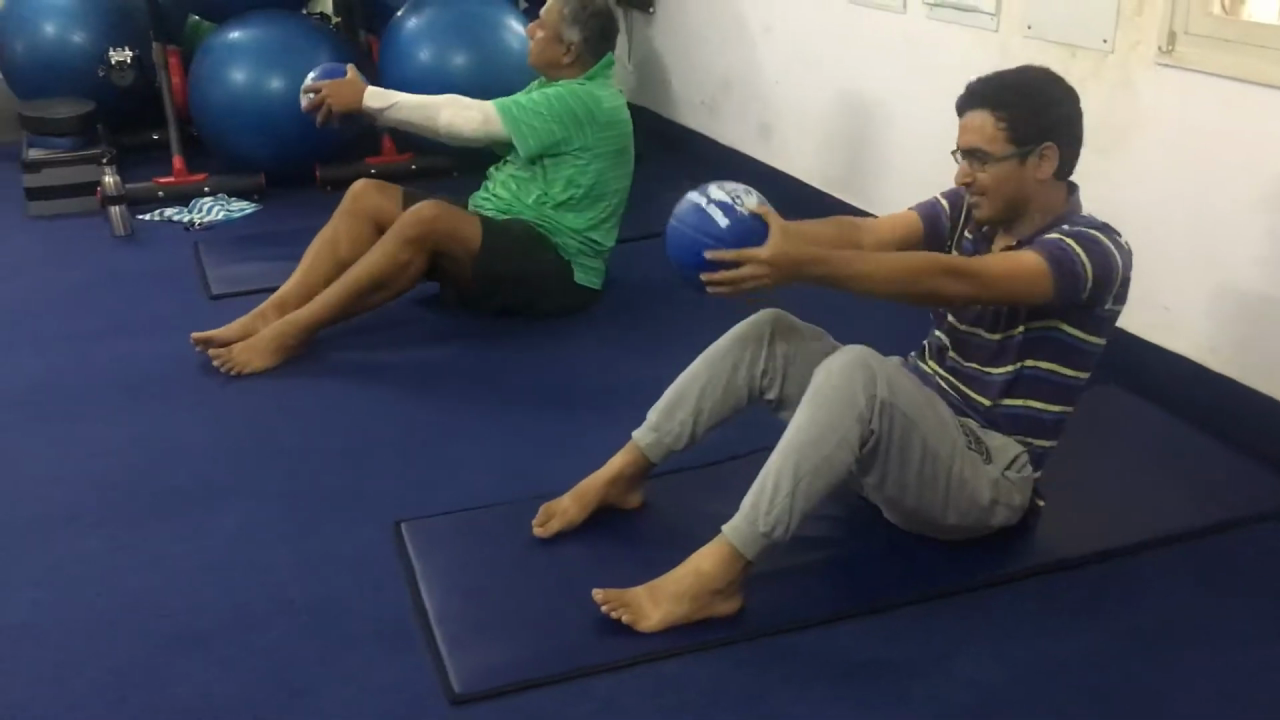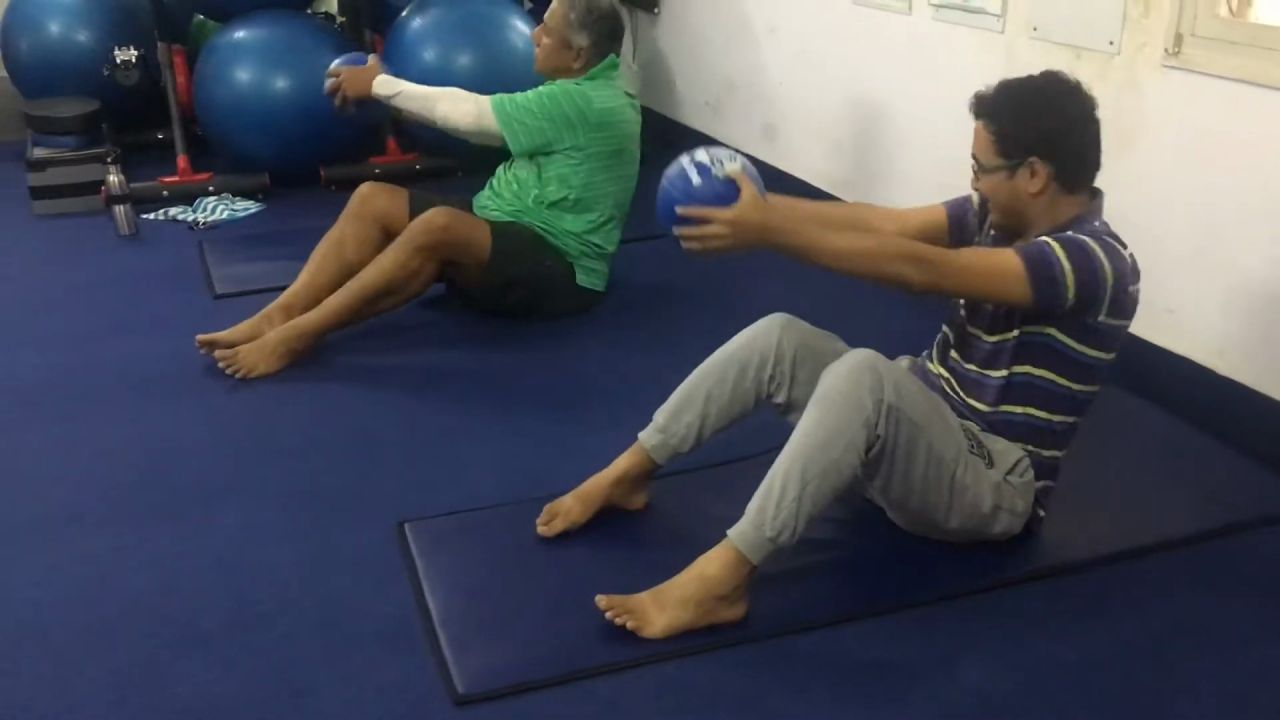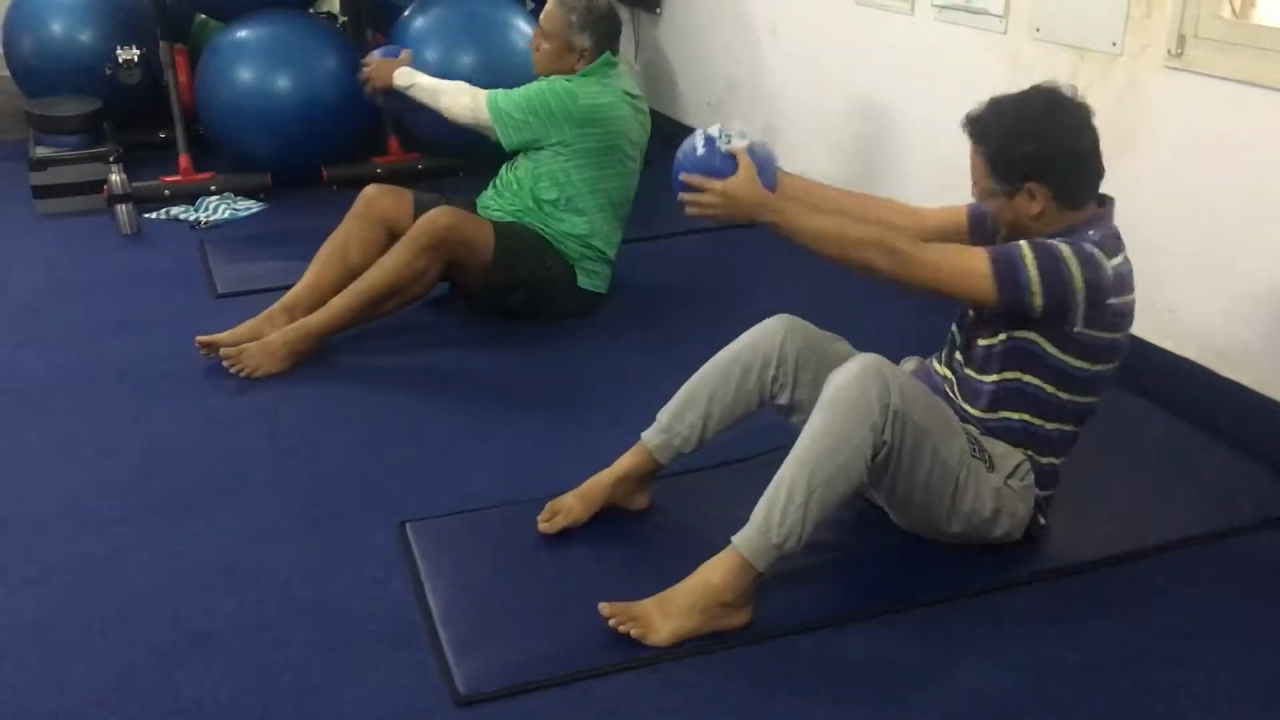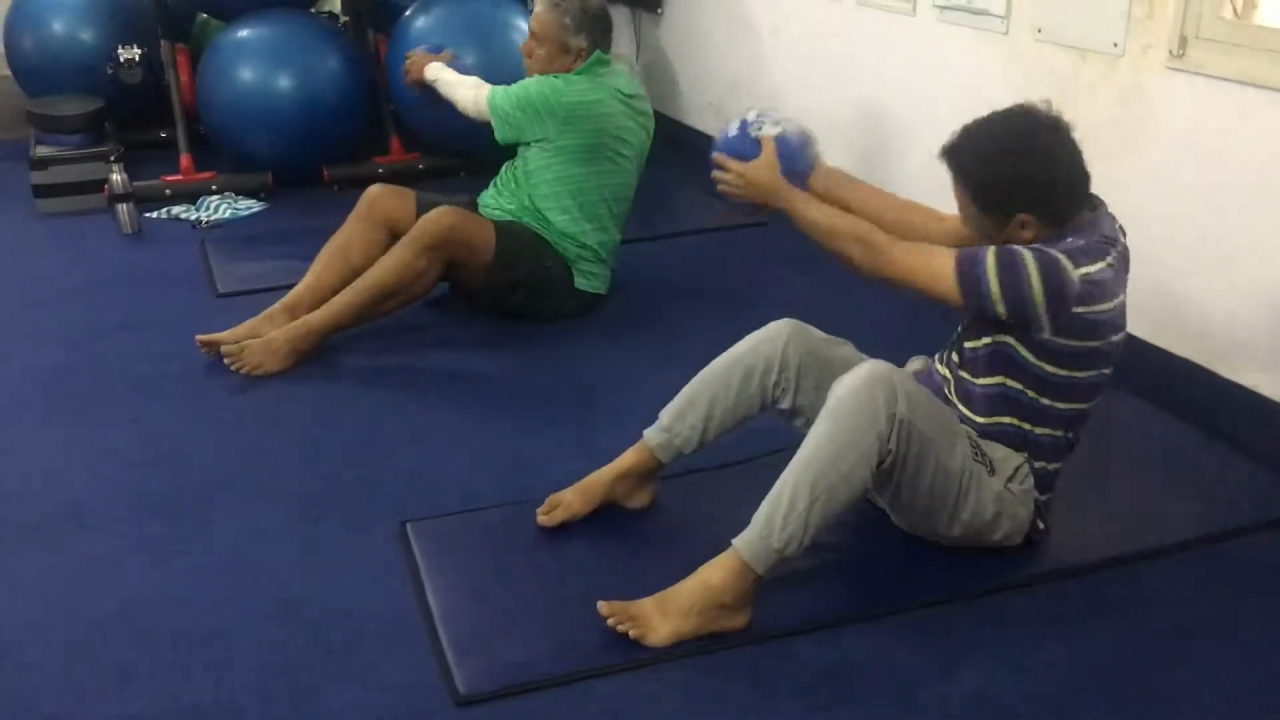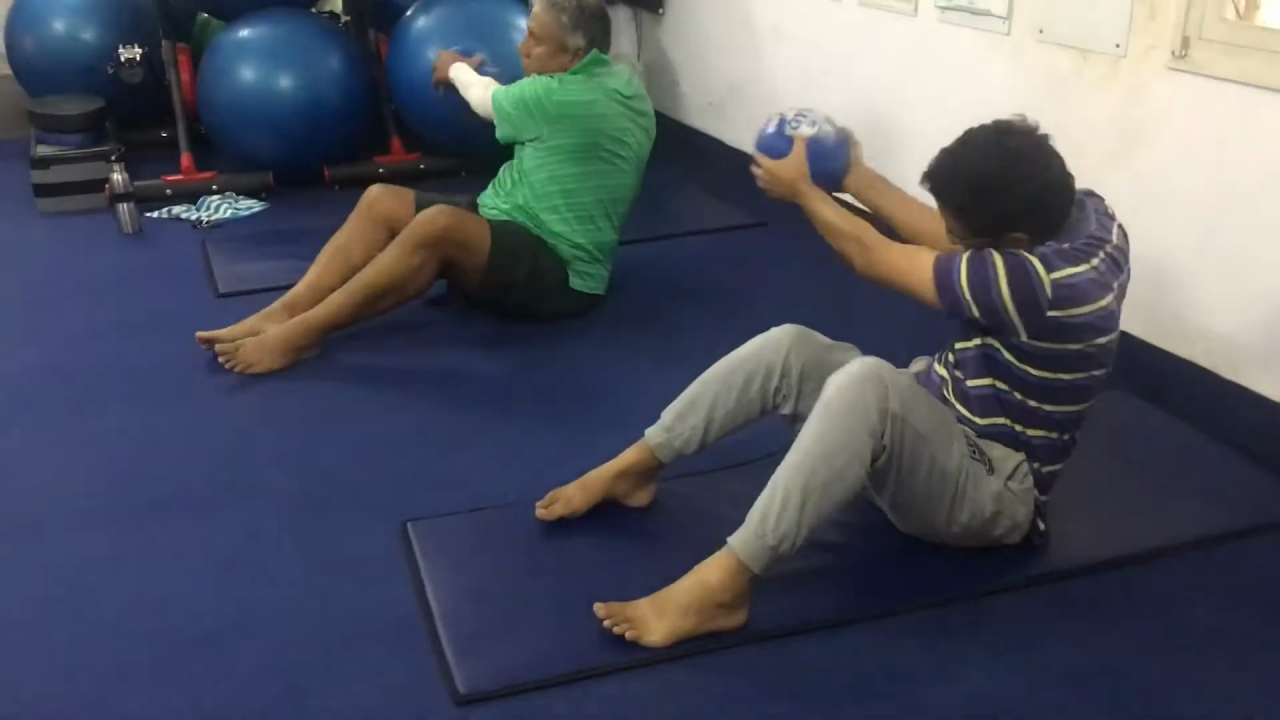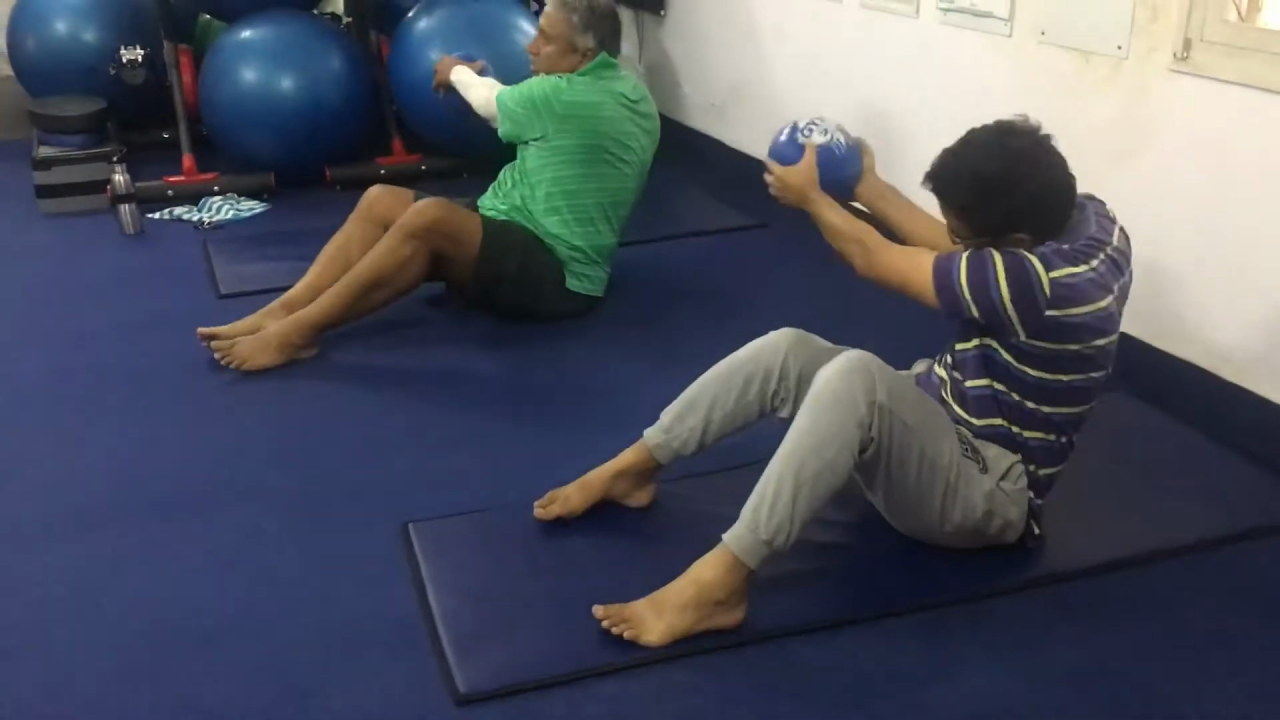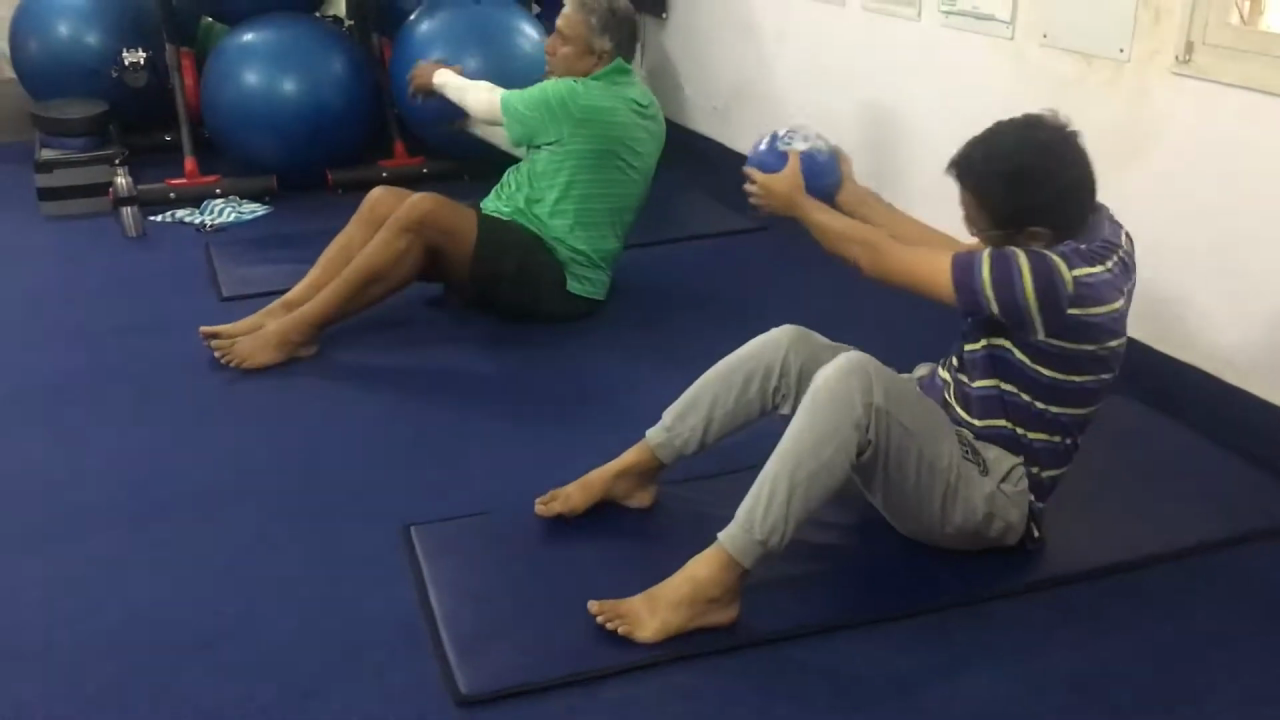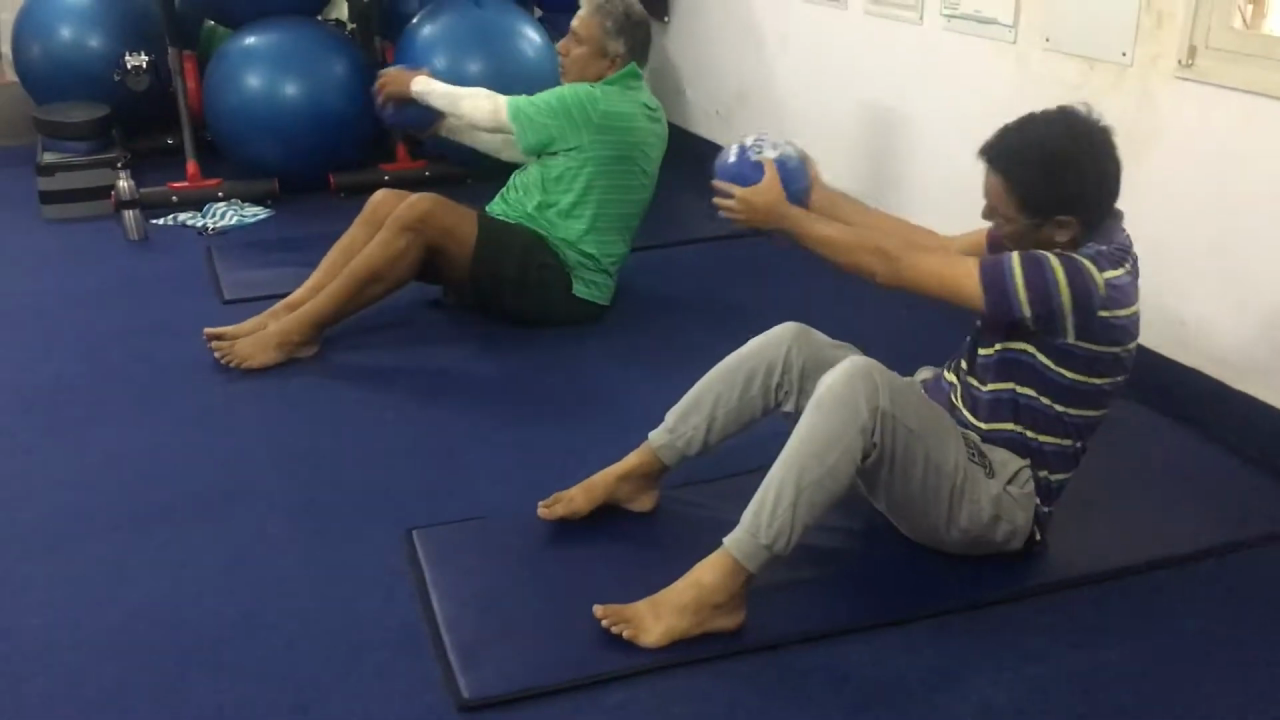
dt=0.1s
person 1, frame 1
left shoulder: (1092, 255)
right shoulder: (976, 209)
left elbow: (951, 279)
right elbow: (866, 237)
left wrist: (802, 264)
right wrist: (773, 237)
left hip: (984, 477)
right hip: (914, 418)
left knee: (855, 370)
right knee: (768, 333)
left ankle: (718, 573)
right ankle: (622, 475)
person 1, frame 2
left shoulder: (1097, 264)
right shoulder: (998, 214)
left elbow: (925, 269)
right elbow: (885, 226)
left wrist: (771, 234)
right wrist: (761, 208)
left hip: (988, 482)
right hip: (920, 423)
left knee: (862, 374)
right knee: (778, 337)
left ankle: (723, 578)
right ankle: (625, 475)
person 1, frame 3
left shoulder: (1074, 269)
right shoulder: (1065, 216)
left elbow: (896, 258)
right elbow: (917, 223)
left wrist: (763, 208)
right wrist: (771, 186)
left hip: (992, 484)
left knee: (864, 377)
right knee: (783, 337)
left ankle: (728, 583)
right ankle: (630, 474)
person 1, frame 4
left shoulder: (1048, 276)
right shoulder: (1082, 221)
left elbow: (876, 254)
right elbow: (940, 234)
left wrist: (778, 194)
right wrist: (819, 177)
left hip: (991, 490)
left knee: (872, 386)
right knee: (786, 341)
left ankle: (726, 586)
right ankle: (629, 471)
person 1, frame 5
left shoulder: (1028, 281)
right shoulder: (1087, 214)
left elbow: (872, 257)
right elbow: (959, 251)
left wrist: (801, 188)
right wrist: (858, 179)
left hip: (992, 489)
left knee: (864, 381)
right knee: (788, 348)
left ankle: (722, 585)
right ankle: (631, 469)
person 1, frame 6
left shoulder: (1027, 280)
right shoulder: (1086, 217)
left elbow: (874, 258)
right elbow: (962, 256)
left wrist: (811, 196)
right wrist: (867, 186)
left hip: (987, 489)
left knee: (853, 375)
right knee: (787, 352)
left ankle: (718, 583)
right ankle: (630, 469)
person 1, frame 7
left shoulder: (1046, 274)
right shoulder: (1086, 227)
left elbow: (882, 259)
right elbow: (954, 257)
left wrist: (798, 201)
right wrist: (851, 194)
left hip: (989, 494)
left knee: (853, 376)
right knee: (789, 348)
left ankle: (714, 582)
right ankle: (633, 470)
person 1, frame 8
left shoulder: (1069, 281)
right shoulder: (1089, 230)
left elbow: (895, 265)
right elbow: (946, 254)
left wrist: (782, 215)
right wrist: (823, 197)
left hip: (993, 499)
right hip: (946, 430)
left knee: (858, 381)
right knee: (791, 345)
left ankle: (719, 586)
right ankle: (636, 472)
person 2, frame 1
left shoulder: (584, 104)
right shoulder: (574, 86)
left elbow: (473, 123)
right elbow: (482, 125)
left wrist: (367, 99)
right wrist: (375, 108)
left hip: (552, 268)
left knee: (427, 218)
right knee: (366, 196)
left ankle: (292, 333)
right ankle: (274, 312)
person 2, frame 2
left shoulder: (581, 104)
right shoulder: (580, 87)
left elbow: (471, 114)
right elbow: (492, 126)
left wrist: (379, 85)
right wrist: (392, 98)
left hip: (556, 271)
left knee: (438, 227)
right knee: (372, 199)
left ankle: (297, 337)
right ankle: (279, 316)
person 2, frame 3
left shoulder: (572, 100)
right shoulder: (608, 84)
left elbow: (473, 108)
right elbow: (494, 115)
left wrist: (399, 76)
left hip: (559, 270)
left knee: (442, 225)
right knee: (377, 201)
left ankle: (301, 338)
right ankle: (284, 315)
person 2, frame 4
left shoulder: (563, 97)
right shoulder: (618, 84)
left elbow: (478, 101)
left wrist: (432, 70)
left hip: (559, 271)
left knee: (444, 226)
right knee: (381, 201)
left ankle: (302, 336)
right ankle: (285, 315)
person 2, frame 5
left shoulder: (556, 97)
right shoulder: (625, 86)
left elbow: (489, 101)
left wrist: (456, 70)
left hip: (557, 272)
right hip: (524, 237)
left knee: (439, 224)
right knee: (382, 202)
left ankle: (301, 334)
right ankle: (284, 313)
person 2, frame 6
left shoulder: (562, 96)
right shoulder: (630, 92)
left elbow: (492, 101)
left wrist: (456, 72)
left hip: (556, 273)
left knee: (431, 217)
right knee: (381, 202)
left ankle: (298, 332)
right ankle: (283, 312)
person 2, frame 7
left shoulder: (577, 100)
right shoulder: (633, 98)
left elbow: (489, 105)
left wrist: (438, 77)
right wrist: (470, 122)
left hip: (555, 276)
right hip: (535, 246)
left knee: (424, 211)
right knee: (382, 202)
left ankle: (297, 331)
right ankle: (283, 311)
person 2, frame 8
left shoulder: (591, 105)
right shoulder: (633, 102)
left elbow: (492, 112)
right elbow: (531, 149)
left wrist: (416, 85)
right wrist: (445, 126)
left hip: (559, 280)
right hip: (537, 248)
left knee: (423, 212)
right knee: (385, 204)
left ankle: (297, 331)
right ankle: (286, 313)
